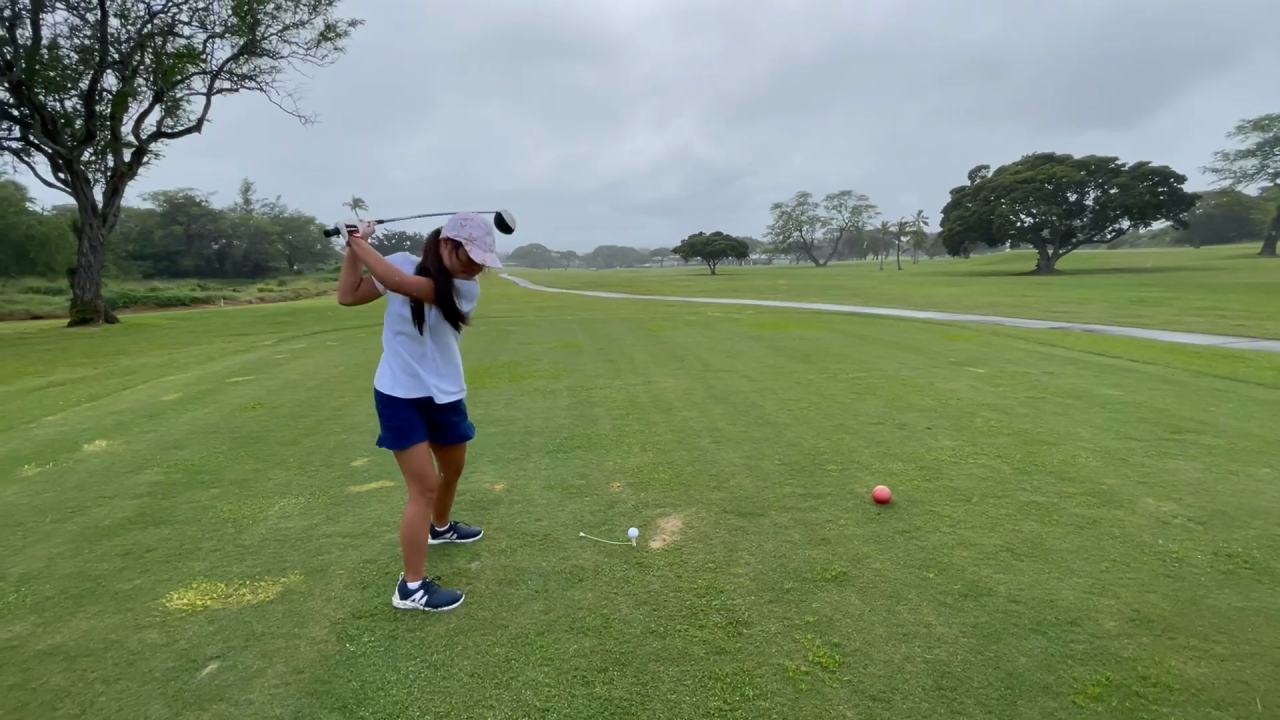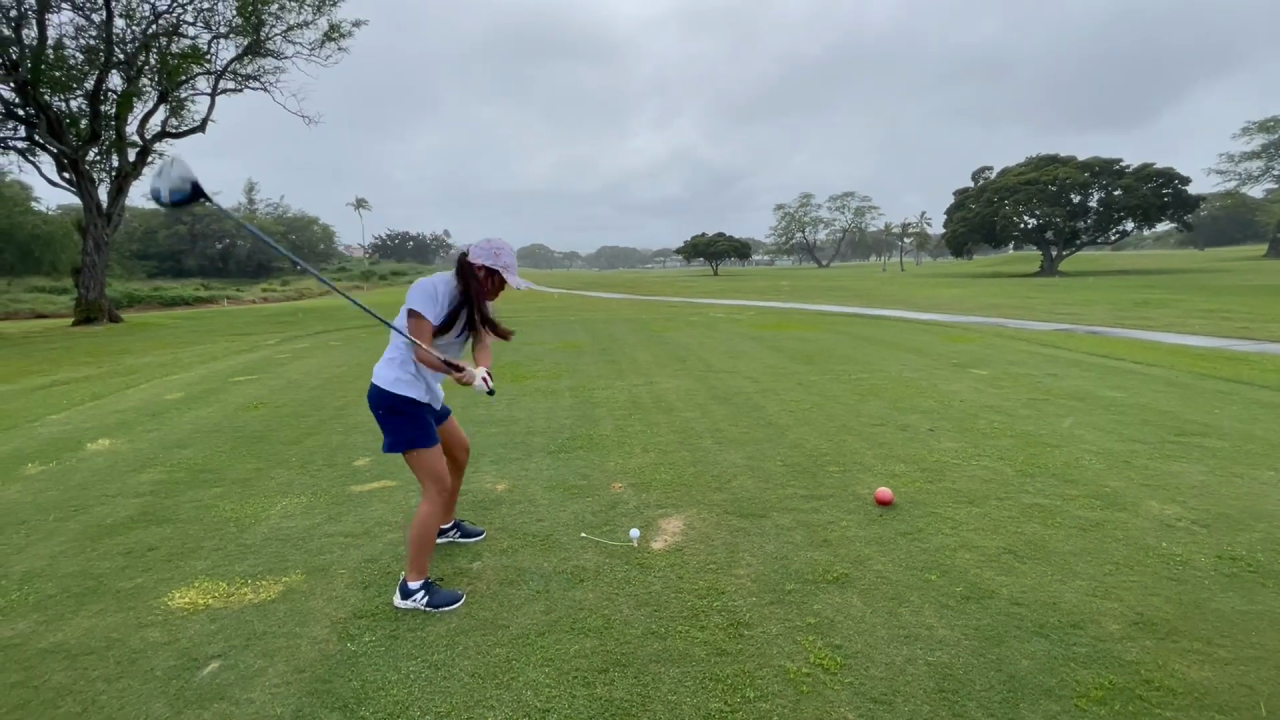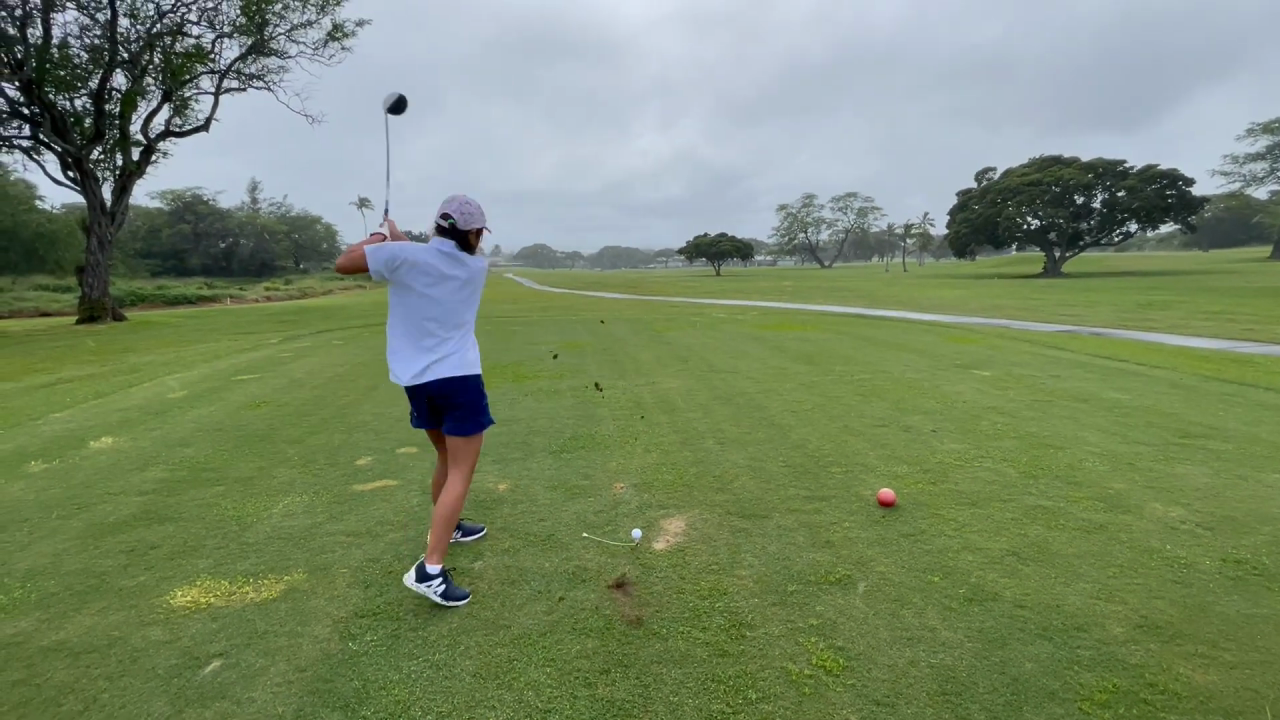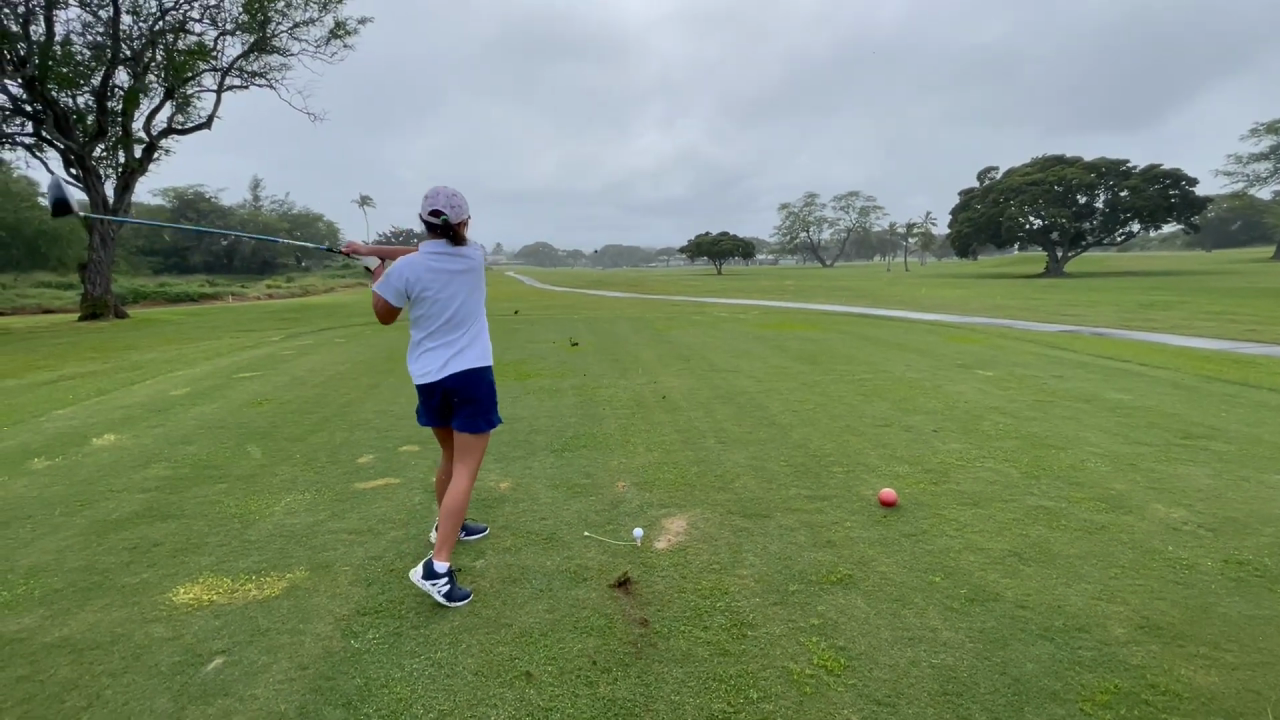
dt=0.3s
person 1, frame 1
left shoulder: (466, 287)
right shoulder: (403, 262)
left elbow: (401, 284)
right elbow: (348, 296)
left wrist: (361, 245)
right wrist: (354, 247)
left hip: (445, 395)
right hip: (398, 396)
left knee: (451, 469)
right knee: (424, 488)
left ankle: (440, 527)
right ankle: (411, 588)
person 1, frame 2
left shoulder: (478, 307)
right shoulder: (430, 289)
left elbow: (482, 346)
right elbow: (420, 350)
left wrist: (478, 372)
right wrist: (454, 373)
left hip: (425, 394)
right hip: (396, 395)
left knee: (459, 454)
right knee: (438, 487)
left ankle: (444, 526)
right ankle: (413, 587)
person 1, frame 3
left shoulder: (404, 255)
right shoulder: (477, 267)
left elbow: (342, 264)
left wrist: (381, 240)
right wrist: (398, 238)
left hip: (416, 380)
right hip: (460, 378)
left knee: (447, 456)
right knee: (460, 473)
left ankle: (446, 525)
right ankle: (429, 569)
person 1, frame 4
left shoulder: (404, 270)
right shoulder: (474, 256)
left elbow: (384, 316)
left wrist: (380, 270)
right wrist: (374, 249)
left hip: (429, 379)
right hip: (472, 374)
left knee: (451, 454)
right knee: (466, 470)
left ankle: (447, 525)
right ankle: (436, 567)
